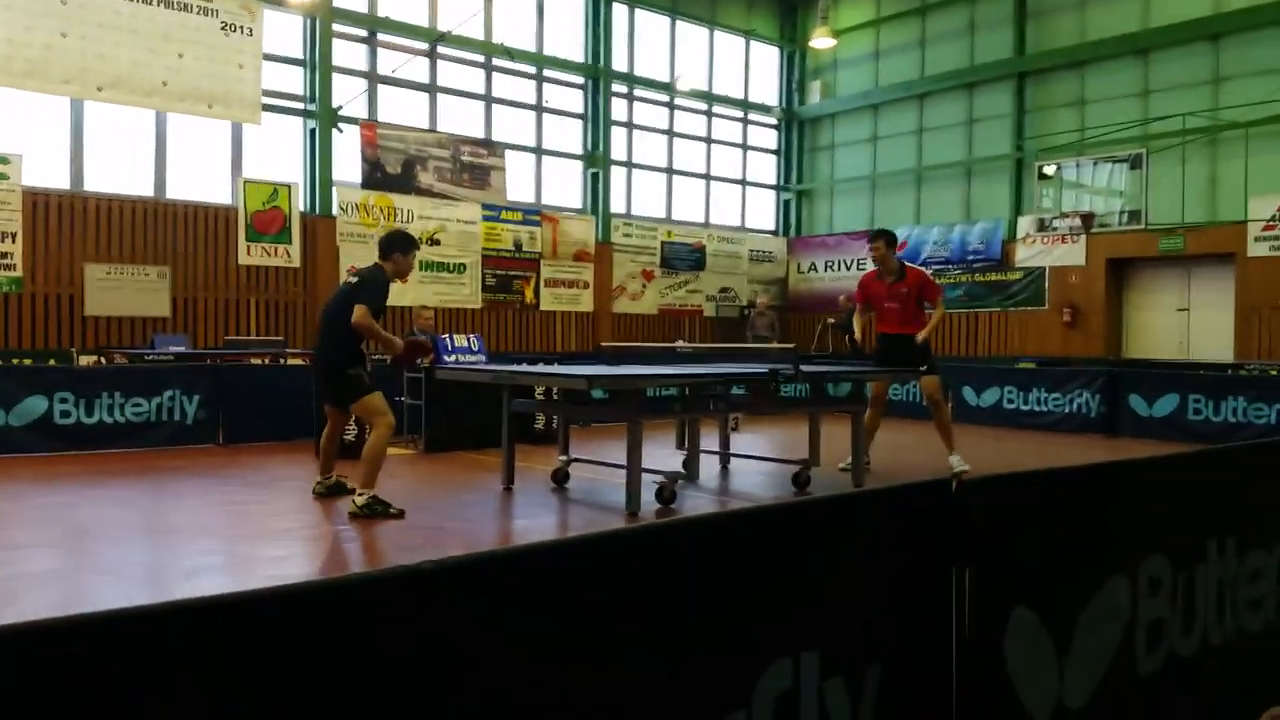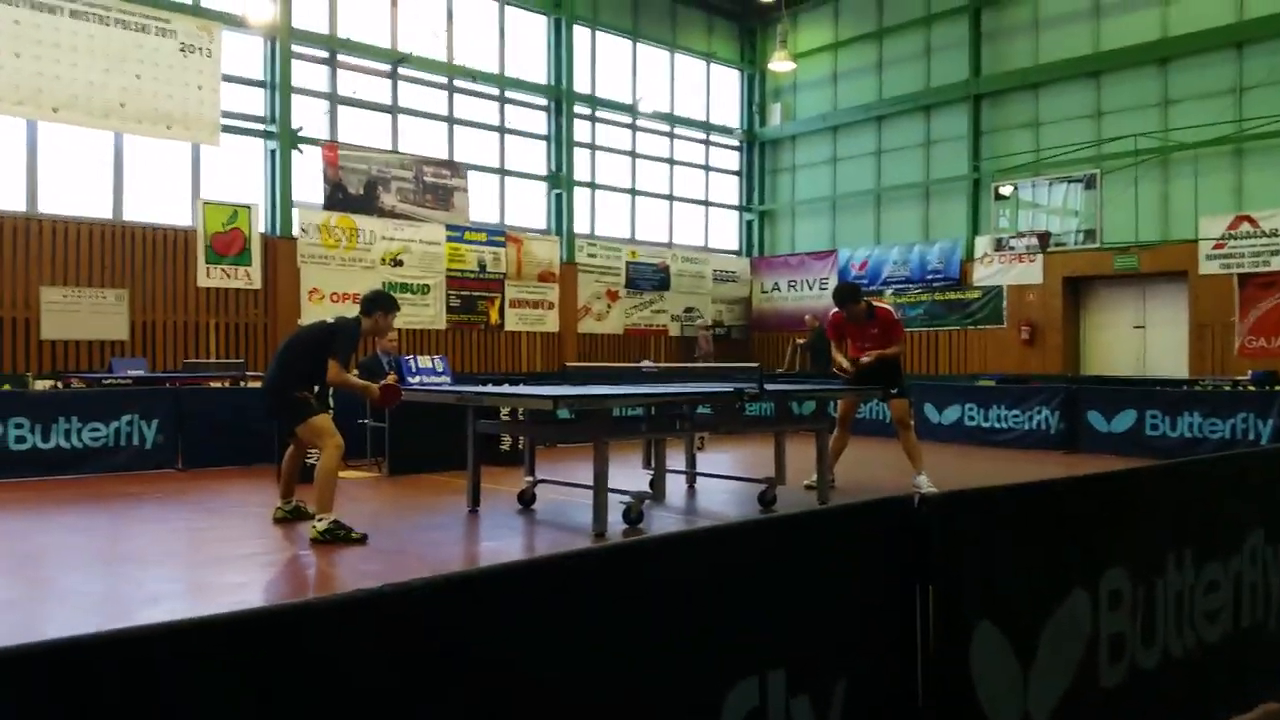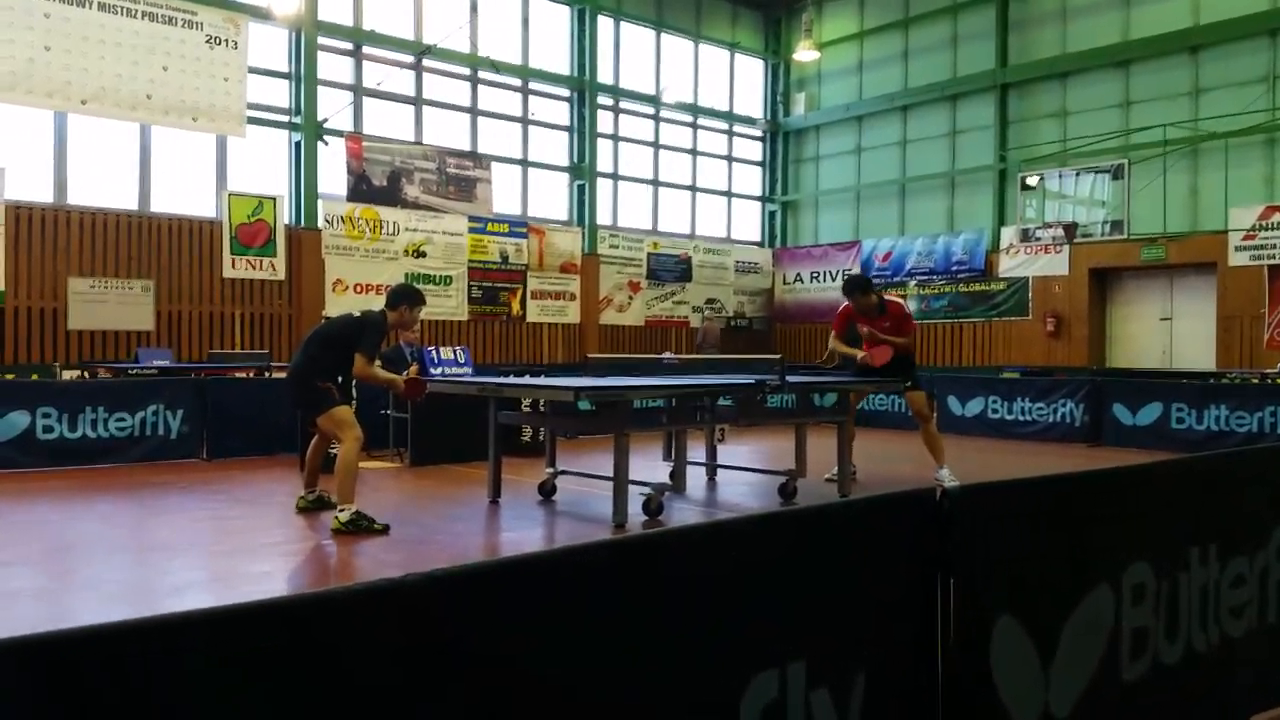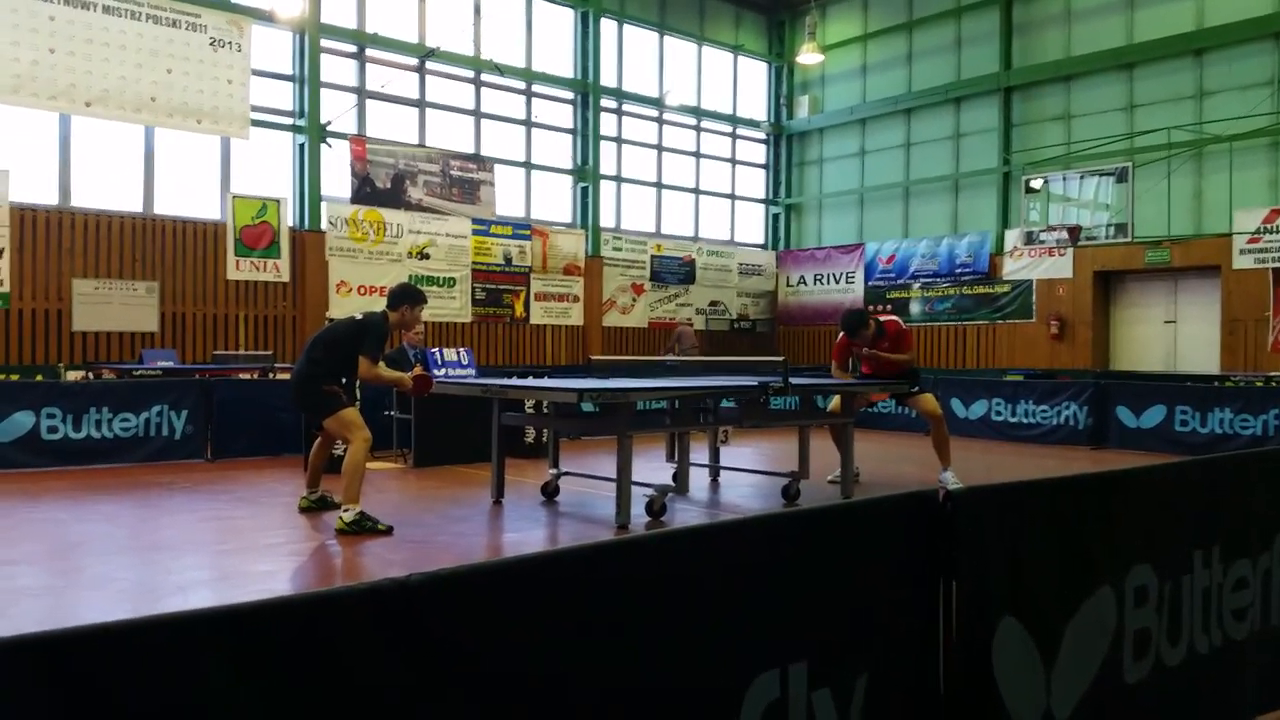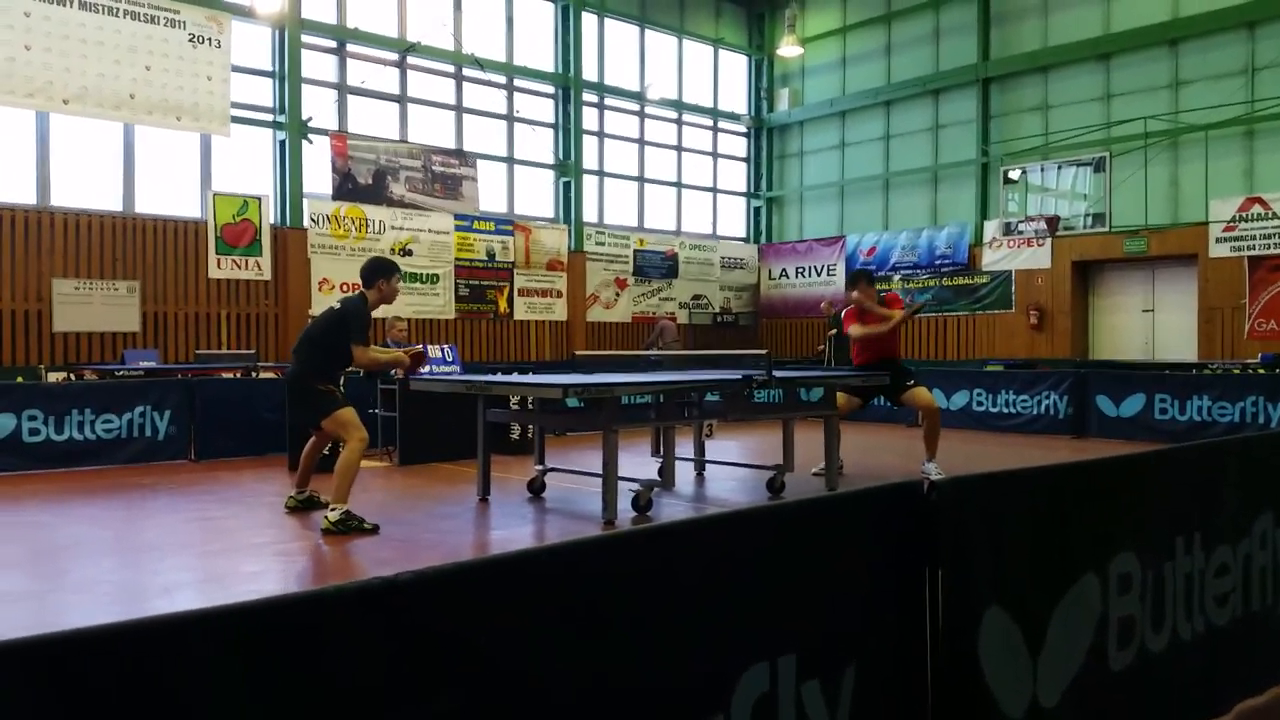
dt=1s
person 1, frame 1
left shoulder: (362, 275)
right shoulder: (377, 280)
right elbow: (359, 320)
left wrist: (379, 340)
right wrist: (390, 341)
left hip: (327, 357)
right hip: (342, 361)
left knee: (338, 420)
right knee: (383, 422)
left ankle: (326, 480)
right ankle: (363, 498)
person 1, frame 2
left shoulder: (344, 326)
right shoulder: (349, 331)
left elbow: (331, 374)
right elbow: (334, 377)
left wrist: (365, 387)
right wrist: (364, 387)
left hip: (281, 384)
right hip: (289, 387)
left knee: (301, 442)
right knee: (332, 445)
left ankle: (286, 506)
right ankle: (324, 524)
person 1, frame 3
left shoulder: (371, 320)
right shoulder: (375, 324)
left elbow: (362, 366)
right elbow: (360, 371)
left wrist: (393, 379)
right wrist: (391, 380)
left hip: (306, 374)
right hip: (312, 378)
left knee: (327, 433)
right knee: (351, 437)
left ankle: (310, 495)
right ankle: (346, 514)
person 1, frame 4
left shoulder: (373, 321)
right shoulder: (378, 326)
left elbow: (367, 365)
right elbow: (366, 373)
left wrist: (401, 377)
right wrist: (398, 379)
left hip: (310, 377)
right hip: (317, 382)
left knee: (329, 435)
right knee: (360, 438)
left ankle: (312, 496)
right ankle: (350, 515)
person 1, frame 5
left shoulder: (354, 305)
right shoulder: (358, 310)
left elbow: (357, 350)
right elbow: (362, 359)
left wrist: (394, 353)
right wrist: (395, 360)
left hip: (306, 377)
right hip: (311, 381)
left knee: (324, 434)
right knee: (357, 437)
left ankle: (300, 496)
right ankle: (336, 514)
person 2, frame 1
left shoulder: (918, 275)
right shoulder: (867, 281)
left elbow: (939, 306)
right elbow: (860, 312)
left wrist: (927, 330)
right wrist: (858, 332)
left hip: (916, 342)
right hip: (886, 342)
left knee: (935, 399)
right knee: (876, 399)
left ankle: (953, 455)
right ankle: (861, 455)
person 2, frame 2
left shoulder: (886, 313)
right shoulder: (836, 317)
left elbow: (899, 347)
right elbow: (835, 348)
left wrist: (878, 354)
right wrist: (843, 361)
left hip: (887, 366)
right hip: (857, 367)
left knee: (903, 422)
right knee: (842, 420)
left ankle: (920, 476)
person 2, frame 3
left shoulder: (897, 306)
right shoulder: (847, 310)
left elbow: (909, 343)
right elbow: (833, 342)
left wrist: (877, 336)
right wrist: (856, 352)
left hip: (899, 360)
left knee: (923, 413)
left ankle: (942, 469)
person 2, frame 4
left shoulder: (895, 325)
right shoulder: (845, 337)
left elbow: (910, 360)
right elbow: (837, 370)
left wrist: (878, 355)
left hip: (901, 375)
right hip: (869, 377)
left knee: (935, 414)
right knee: (834, 412)
left ankle: (946, 472)
person 2, frame 5
left shoulder: (891, 300)
right shoulder: (849, 313)
left elbow: (898, 318)
right elbow: (858, 334)
left wrist: (867, 305)
right wrist: (890, 324)
left hip: (893, 370)
right hip: (862, 371)
left knee: (931, 407)
left ankle: (929, 463)
